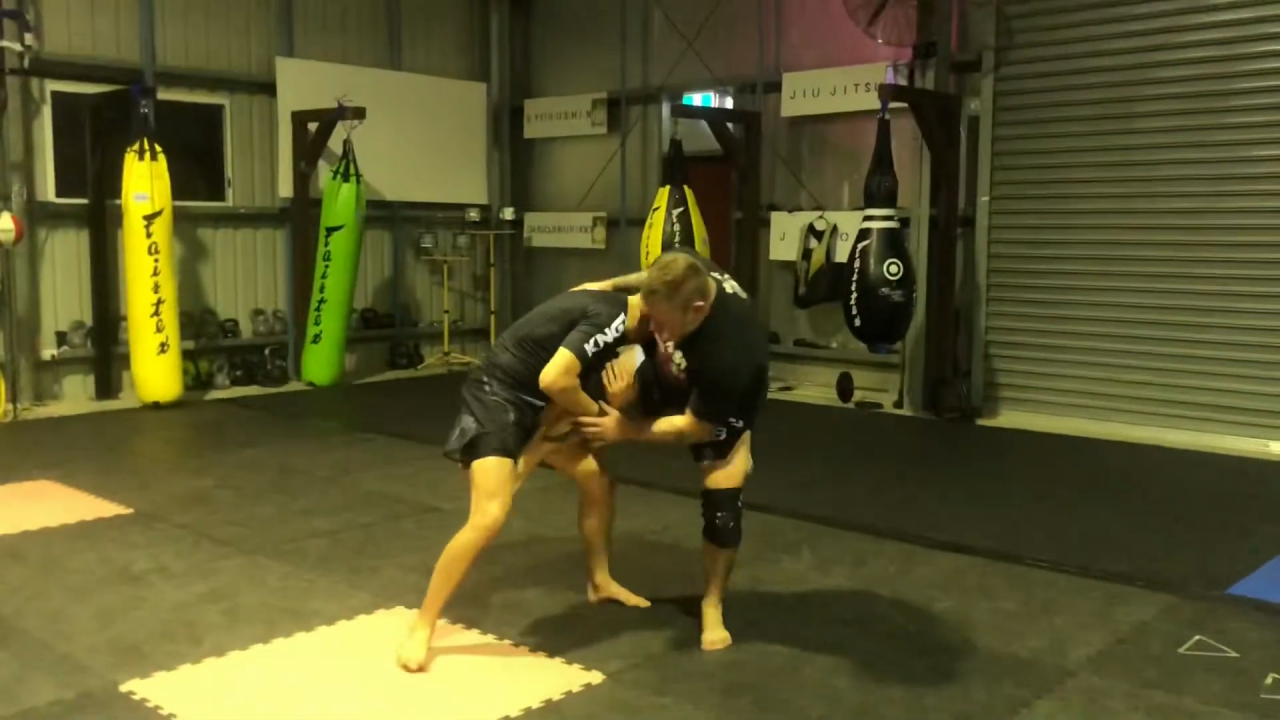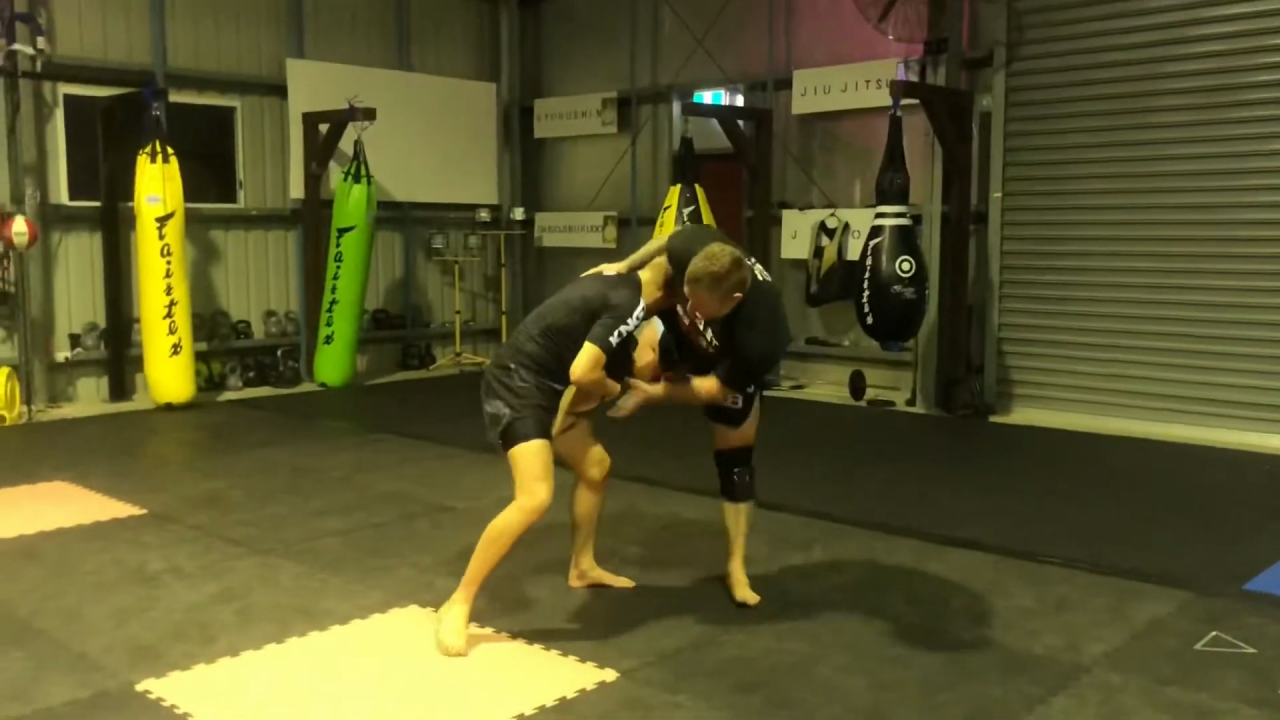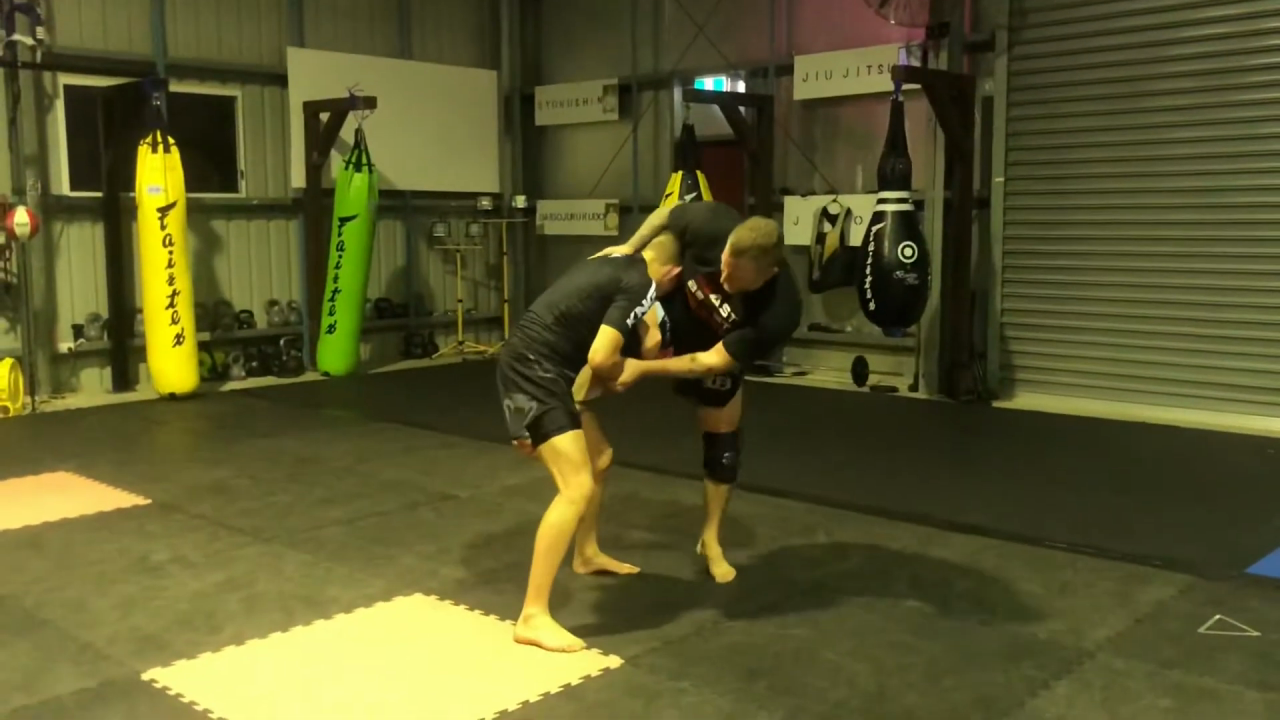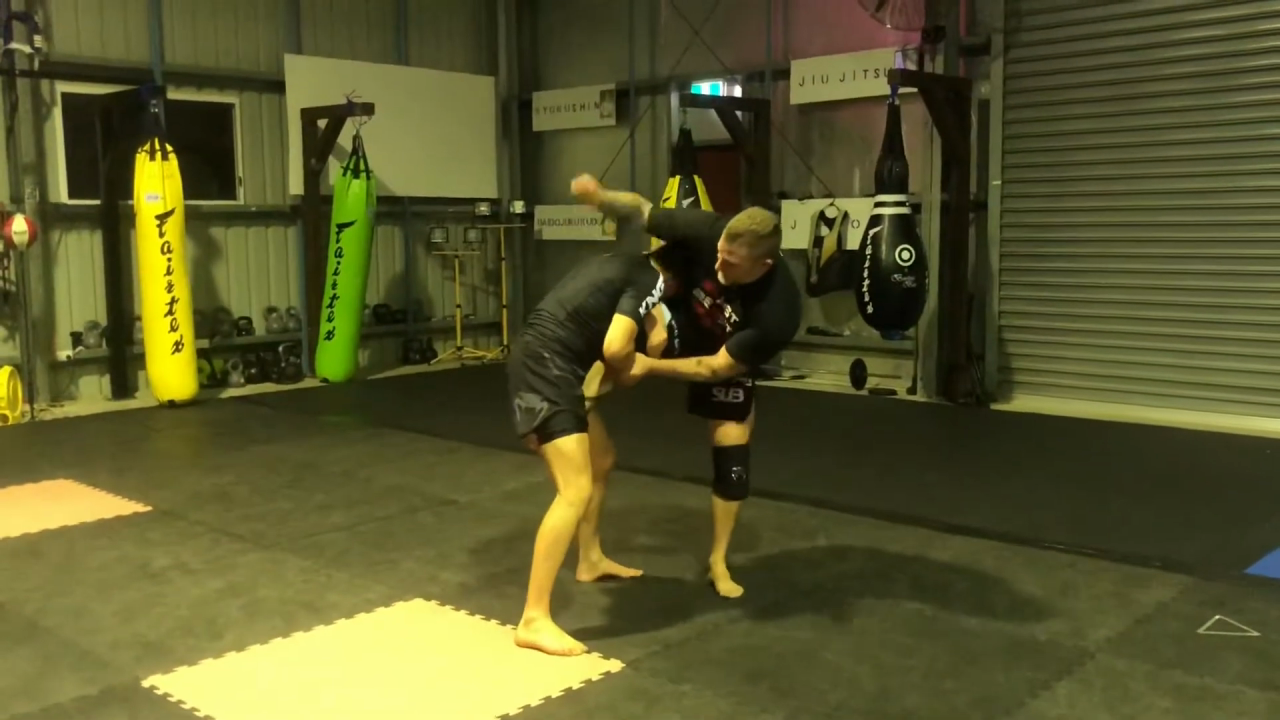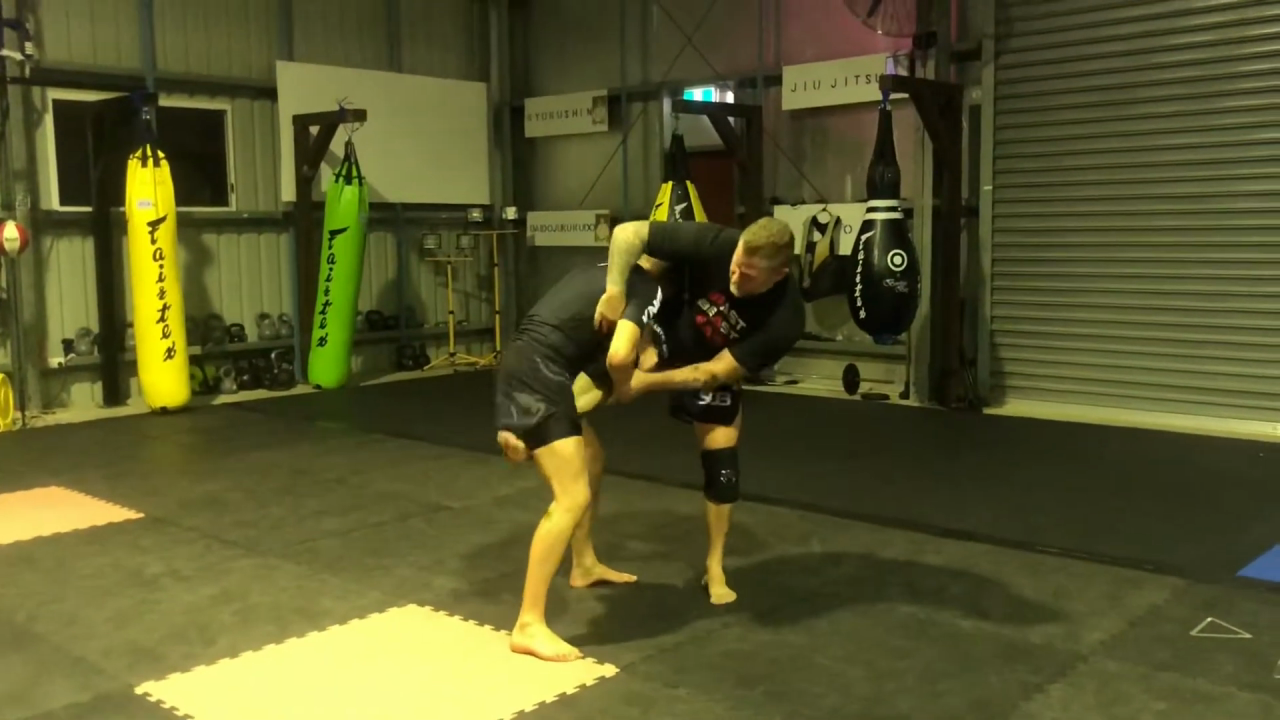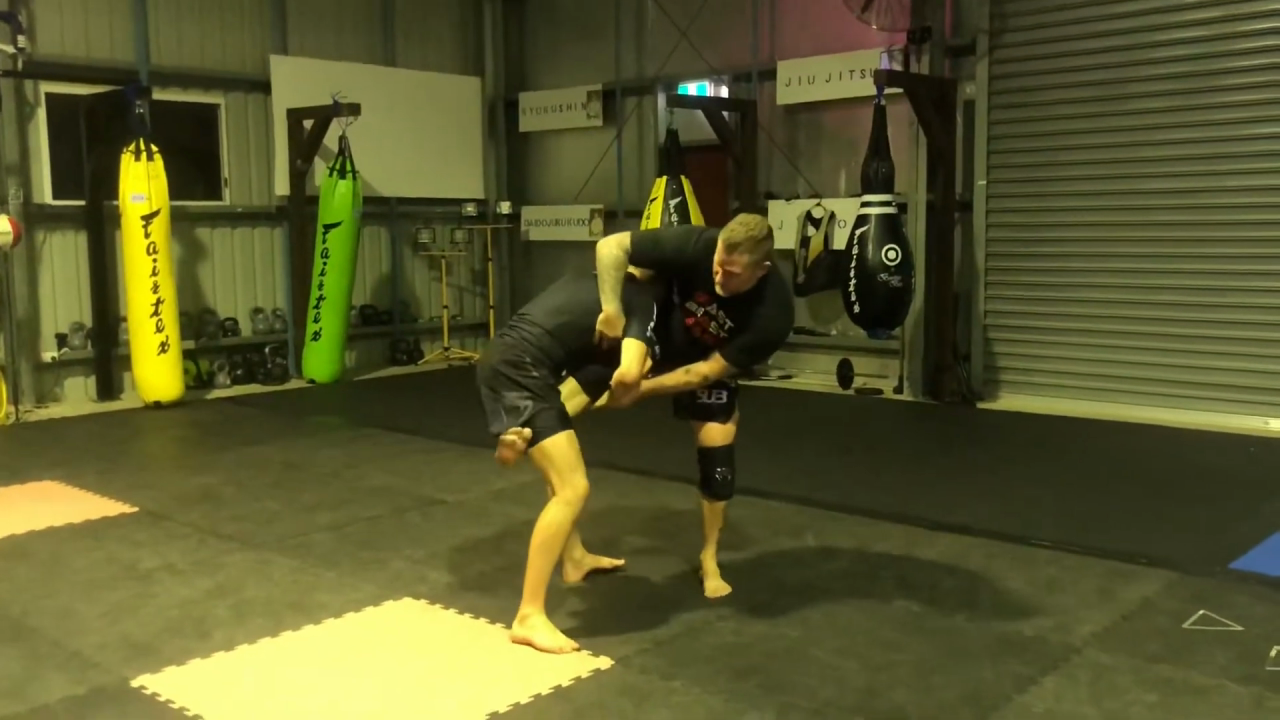
dt=0.5s
person 1, frame 1
left shoulder: (606, 305)
right shoulder: (612, 318)
right elbow: (554, 381)
right wrist: (596, 413)
left hip: (531, 402)
right hip: (495, 397)
left knee: (597, 480)
right knee: (489, 517)
left ankle: (600, 582)
right ankle: (422, 627)
person 1, frame 2
left shoulder: (614, 283)
right shoulder: (630, 306)
right elbow: (581, 374)
right wrist: (611, 389)
left hip: (542, 383)
right hip: (519, 385)
left knee: (594, 467)
right knee: (535, 498)
left ankle: (583, 567)
right ankle: (458, 605)
person 1, frame 3
left shoulder: (616, 264)
right shoulder: (641, 285)
right elbow: (601, 358)
right wrist: (623, 375)
left hip: (533, 365)
right hip: (534, 372)
left knee: (598, 458)
right knee: (577, 488)
left ankle: (587, 554)
right ankle: (533, 617)
person 1, frame 4
left shoulder: (619, 263)
right shoulder: (650, 278)
right elbow: (615, 348)
right wrist: (627, 372)
left hip: (535, 358)
right hip: (545, 366)
left knee: (600, 458)
right knee: (576, 491)
left ankle: (591, 560)
right ankle: (534, 620)
person 1, frame 5
left shoulder: (603, 271)
right shoulder: (648, 287)
right elbow: (618, 356)
right wrist: (625, 388)
left hip: (522, 362)
right hip: (538, 371)
left knee: (590, 462)
right knee: (572, 497)
left ankle: (584, 565)
right ankle: (529, 625)
person 1, frame 6
left shoulder: (591, 279)
right shoulder: (643, 300)
right elbow: (629, 372)
left hip: (500, 358)
right hip: (521, 371)
left knee: (563, 467)
right knee: (572, 488)
left ankle: (574, 558)
right ankle: (529, 617)
person 2, frame 1
left shoulder: (731, 354)
right shoulder: (685, 275)
left elbow: (697, 427)
left wrist: (627, 430)
right wrist: (611, 286)
left hip: (724, 407)
right hip: (670, 376)
left knee: (721, 501)
left ankle: (713, 606)
person 2, frame 2
left shoulder: (761, 339)
right shoulder: (696, 247)
left elbow: (716, 389)
right elbow: (668, 241)
left wrist: (652, 393)
right wrist: (625, 266)
left hip: (729, 369)
right hip: (679, 334)
left knee: (736, 460)
left ankle: (735, 566)
person 2, frame 3
left shoulder: (780, 312)
right shoulder: (712, 225)
left elbow: (711, 362)
right elbow: (667, 214)
left wrist: (643, 368)
right wrist: (630, 248)
left hip: (718, 352)
right hip: (670, 310)
left knee: (723, 444)
left ankle: (710, 540)
person 2, frame 4
left shoulder: (778, 312)
right shoulder: (707, 230)
left elbow: (717, 367)
right elbow: (642, 211)
left wrist: (650, 365)
right wrist: (602, 196)
left hip: (727, 366)
right hip: (675, 328)
left knee: (732, 460)
left ankle: (718, 561)
person 2, frame 5
left shoulder: (785, 319)
right shoulder: (713, 243)
left elbow: (715, 372)
right elbow: (628, 233)
left wrist: (647, 381)
right wrist: (615, 292)
left hip: (710, 370)
right hip: (660, 331)
left knee: (722, 466)
left ankle: (714, 567)
person 2, frame 6
left shoulder: (773, 314)
right shoulder: (695, 245)
left elbow: (708, 372)
right elbow: (610, 247)
left wrist: (642, 389)
right wrist: (613, 309)
left hip: (709, 367)
right hip: (653, 333)
left knee: (718, 461)
left ankle: (709, 559)
